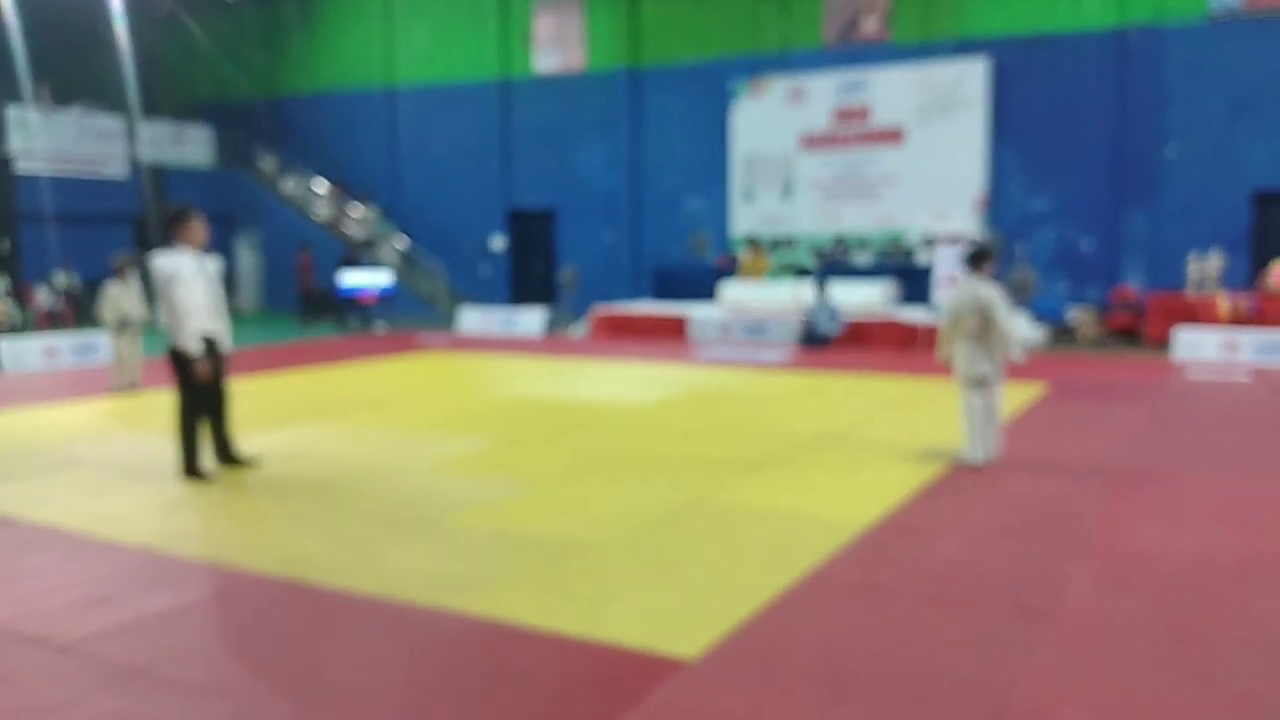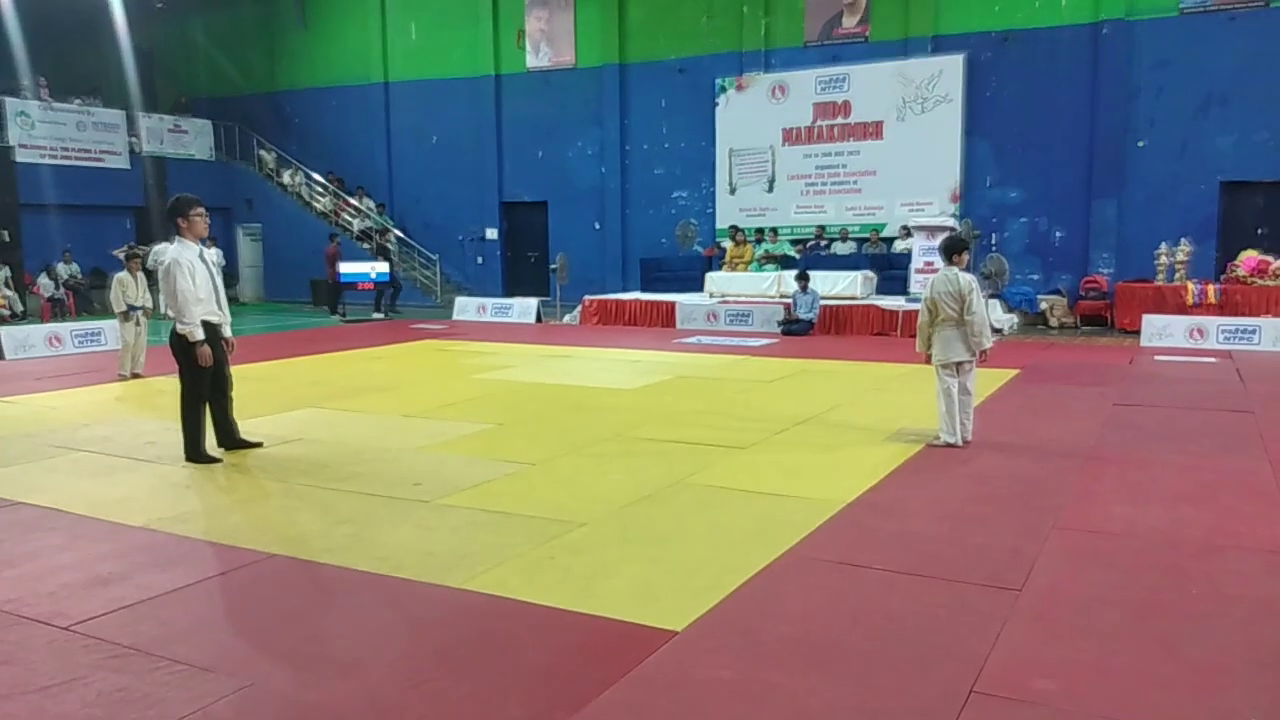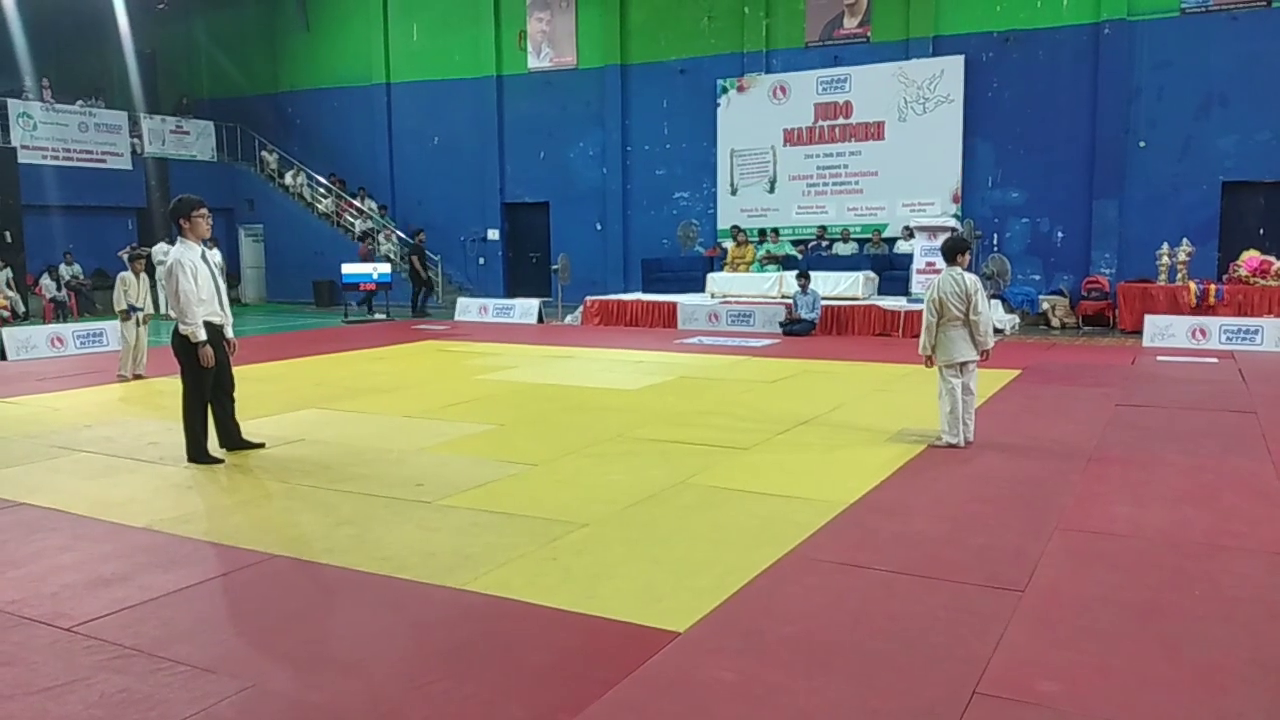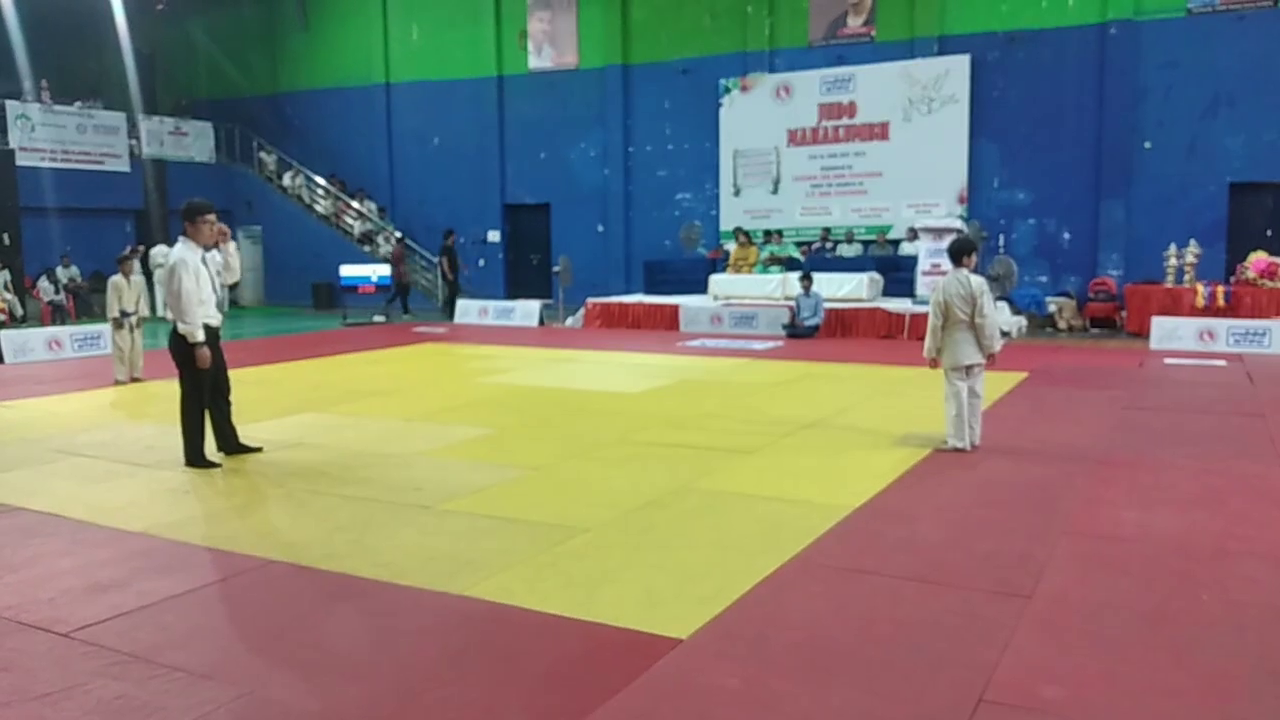
dt=0.5s
person 1, frame 1
left shoulder: (206, 263)
right shoulder: (176, 267)
right elbow: (183, 314)
left wrist: (223, 344)
right wrist: (196, 354)
left hip: (210, 344)
right hip: (192, 347)
left knee: (216, 402)
right knee: (194, 406)
left ankle: (225, 453)
right ankle: (191, 465)
person 1, frame 2
left shoulder: (201, 253)
right shoulder: (178, 258)
right elbow: (185, 303)
left wrist: (225, 330)
right wrist: (198, 341)
left hip: (211, 330)
right hip: (193, 335)
left knee: (221, 387)
right knee: (195, 394)
left ankle: (229, 438)
right ankle: (194, 450)
person 1, frame 3
left shoulder: (203, 254)
right shoulder: (181, 258)
right elbow: (187, 304)
left wrist: (227, 332)
right wrist: (201, 342)
left hip: (213, 331)
right hip: (195, 336)
left knee: (224, 388)
right knee: (197, 394)
left ankle: (231, 439)
right ankle: (197, 451)
person 1, frame 4
left shoulder: (200, 256)
right shoulder: (183, 258)
right elbow: (187, 304)
right wrist: (198, 343)
left hip: (208, 334)
right hip: (192, 337)
left knee: (220, 391)
right knee: (196, 397)
left ankle: (229, 443)
right ankle: (194, 455)
person 2, frame 1
left shoulder: (959, 293)
right shoulder: (991, 291)
left elbow: (948, 327)
right elbow: (1003, 327)
left wrist: (947, 353)
right wrist: (1011, 354)
left hip: (966, 357)
right hip: (990, 357)
left knee: (973, 405)
right knee: (990, 405)
left ankle: (976, 453)
right ankle: (988, 450)
person 2, frame 2
left shoulder: (933, 282)
right shoulder: (968, 281)
left elbow: (925, 318)
right elbow: (976, 316)
left wrist: (925, 346)
right wrist: (982, 344)
left hip: (943, 342)
right hip: (965, 342)
left knee: (948, 389)
right knee: (965, 389)
left ankle: (950, 436)
right ankle: (964, 433)
person 2, frame 3
left shoulder: (936, 283)
right shoulder: (972, 281)
left elbow: (930, 320)
right elbow: (980, 316)
left wrist: (927, 349)
right wrist: (985, 343)
left hip: (946, 343)
right hip: (968, 342)
left knee: (950, 390)
right knee: (967, 389)
left ankle: (953, 436)
right ankle: (966, 433)
person 2, frame 4
left shoulder: (943, 285)
right shoulder: (978, 283)
left elbow: (935, 321)
right elbow: (985, 318)
left wrist: (932, 351)
right wrist: (990, 347)
left hip: (952, 346)
right hip: (974, 346)
left knee: (956, 393)
right knee: (974, 392)
left ankle: (959, 440)
right ankle: (972, 437)
